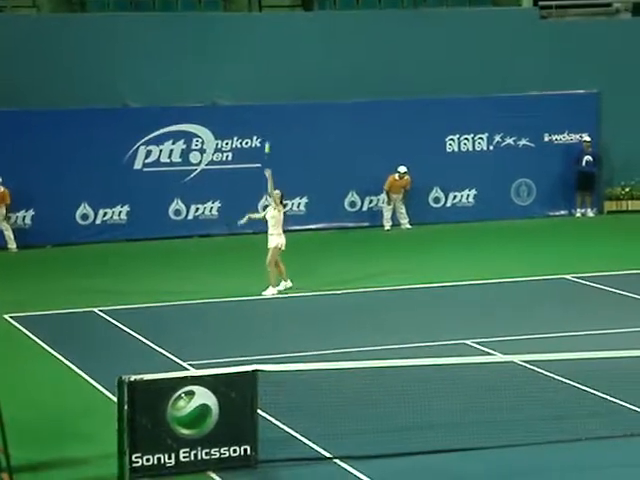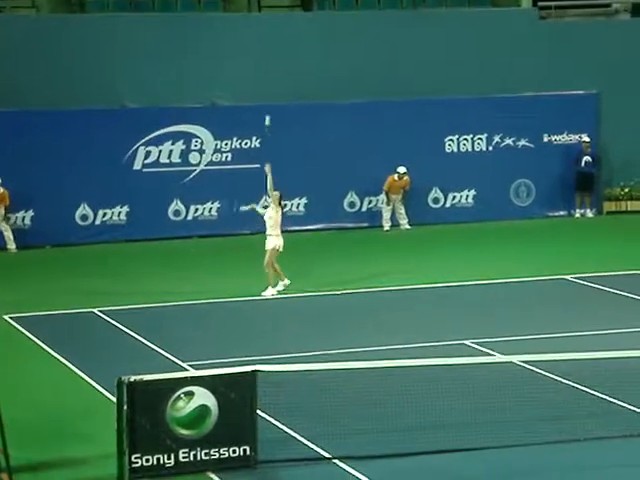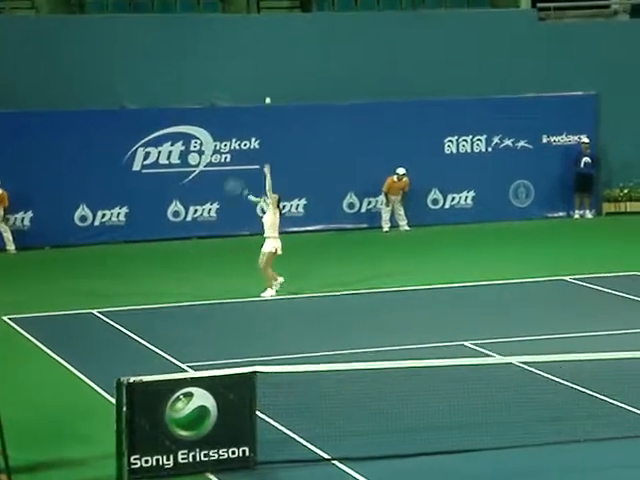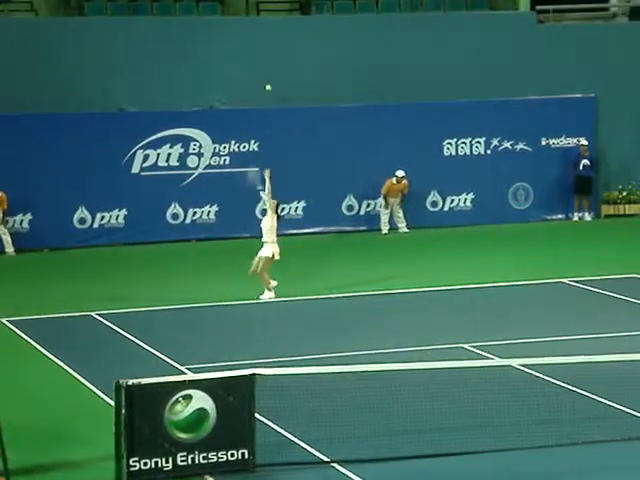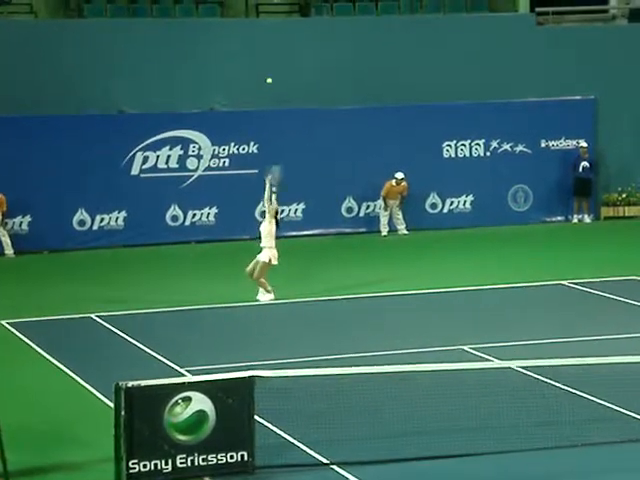
dt=0.1s
person 1, frame 1
left shoulder: (279, 207)
right shoulder: (270, 208)
left elbow: (271, 192)
right elbow: (261, 215)
left wrist: (269, 179)
right wrist: (249, 216)
left hip: (277, 239)
right hip: (272, 238)
left knee: (269, 262)
right knee: (277, 262)
left ankle: (272, 288)
right ankle: (286, 281)
person 1, frame 2
left shoulder: (277, 208)
right shoulder: (270, 209)
left elbow: (270, 190)
right elbow: (262, 212)
left wrist: (269, 174)
right wrist: (253, 206)
left hip: (275, 240)
right hip: (270, 239)
left knee: (267, 264)
right knee: (272, 263)
left ankle: (272, 288)
right ankle: (283, 280)
person 1, frame 3
left shoulder: (274, 209)
right shoulder: (269, 210)
left elbow: (269, 190)
left wrist: (268, 174)
right wrist: (259, 200)
left hip: (273, 243)
right hip: (268, 242)
left knee: (264, 267)
right knee: (263, 267)
left ankle: (271, 289)
right ankle: (277, 279)
person 1, frame 4
left shoulder: (272, 215)
right shoulder: (268, 216)
left elbow: (268, 195)
left wrist: (267, 178)
right wrist: (264, 197)
left hip: (271, 248)
right hip: (266, 247)
left knee: (261, 271)
right knee: (254, 270)
left ankle: (270, 292)
right ankle: (270, 283)
person 1, frame 5
left shoulder: (270, 219)
right shoulder: (268, 221)
left elbow: (266, 200)
right elbow: (271, 203)
left wrist: (267, 183)
right wrist: (274, 194)
left hip: (269, 253)
right hip: (264, 252)
left knee: (257, 277)
right knee: (249, 272)
left ankle: (269, 293)
right ankle: (264, 288)
